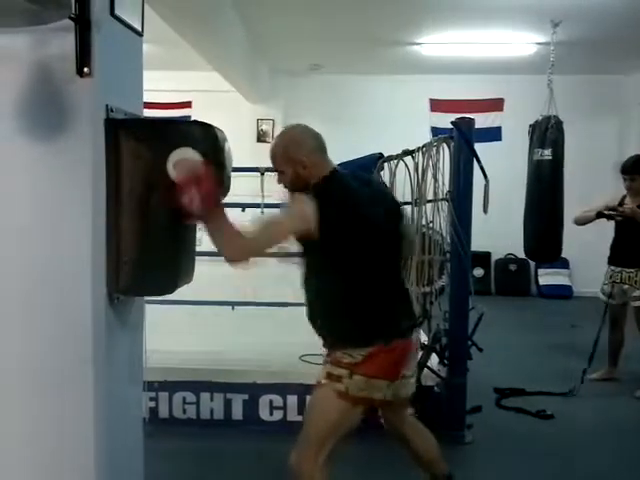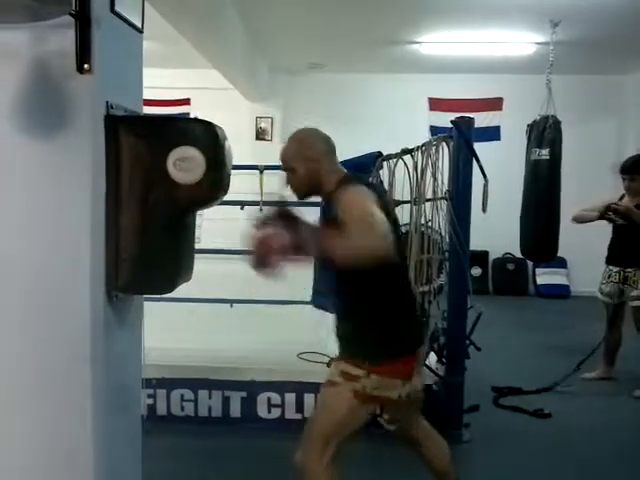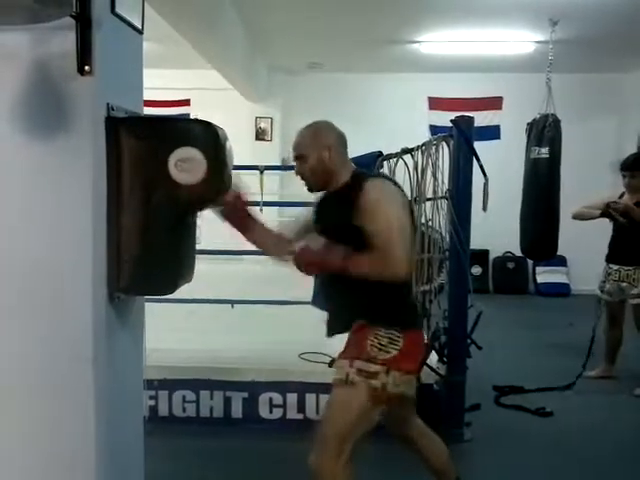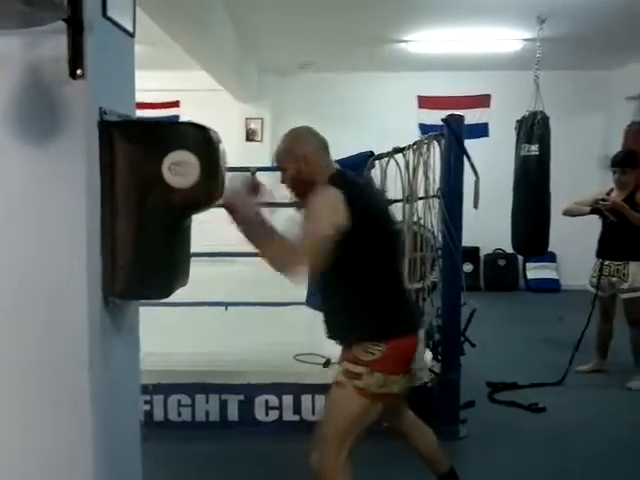
dt=0.3s
person 1, frame 1
left shoulder: (311, 203)
right shoulder: (374, 188)
left elbow: (237, 250)
left wrist: (205, 210)
left hip: (364, 349)
right hip: (400, 336)
right knee: (399, 421)
person 1, frame 2
left shoulder: (352, 196)
right shoulder: (344, 195)
left elbow: (376, 243)
right elbow: (344, 242)
left wrist: (305, 240)
right wrist: (295, 226)
left hip: (377, 352)
right hip: (400, 341)
right knee: (412, 425)
person 1, frame 3
left shoulder: (376, 191)
right shoulder: (329, 204)
left elbow: (398, 265)
right elbow: (286, 250)
left wrist: (334, 258)
right wrist: (239, 214)
left hip: (384, 337)
right hip: (397, 333)
right knee: (406, 424)
person 1, frame 4
left shoulder: (329, 198)
right shoulder: (355, 190)
left elbow: (292, 261)
left wrist: (247, 216)
left hip: (378, 342)
right hip: (398, 331)
right knee: (398, 416)
person 2, frame 1
right shoulder: (617, 201)
right elbow: (578, 219)
right wrist: (599, 213)
right hip: (616, 269)
right knee: (615, 322)
right ankle: (610, 369)
person 2, frame 2
right shoulder: (615, 201)
right elbow: (577, 217)
right wrist: (601, 215)
right hip: (613, 268)
right knee: (612, 321)
right ankle: (607, 368)
person 2, frame 3
right shoulder: (615, 198)
right elbow: (577, 213)
right wrist: (603, 213)
right hip: (613, 267)
right knee: (613, 319)
right ankle: (607, 367)
person 2, frame 4
right shoulder: (604, 194)
right elbow: (567, 210)
right wrist: (594, 209)
right hip: (604, 261)
right knee: (604, 314)
right ankle: (599, 361)
